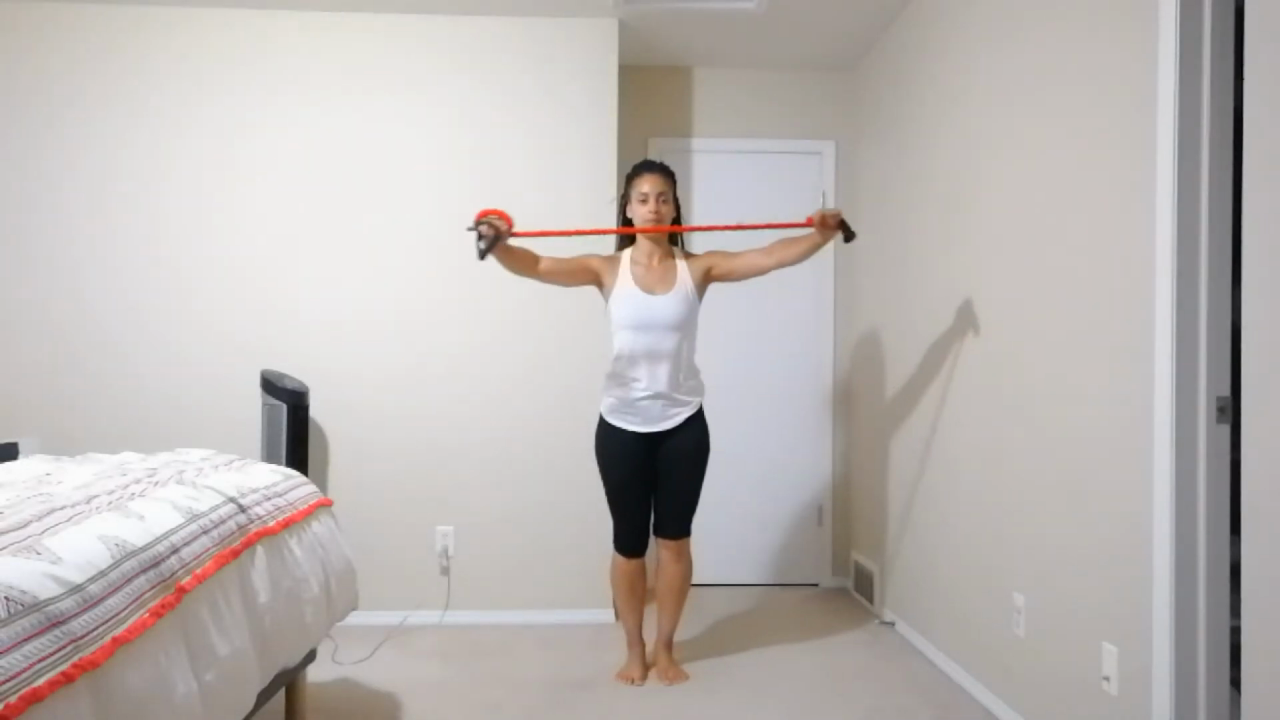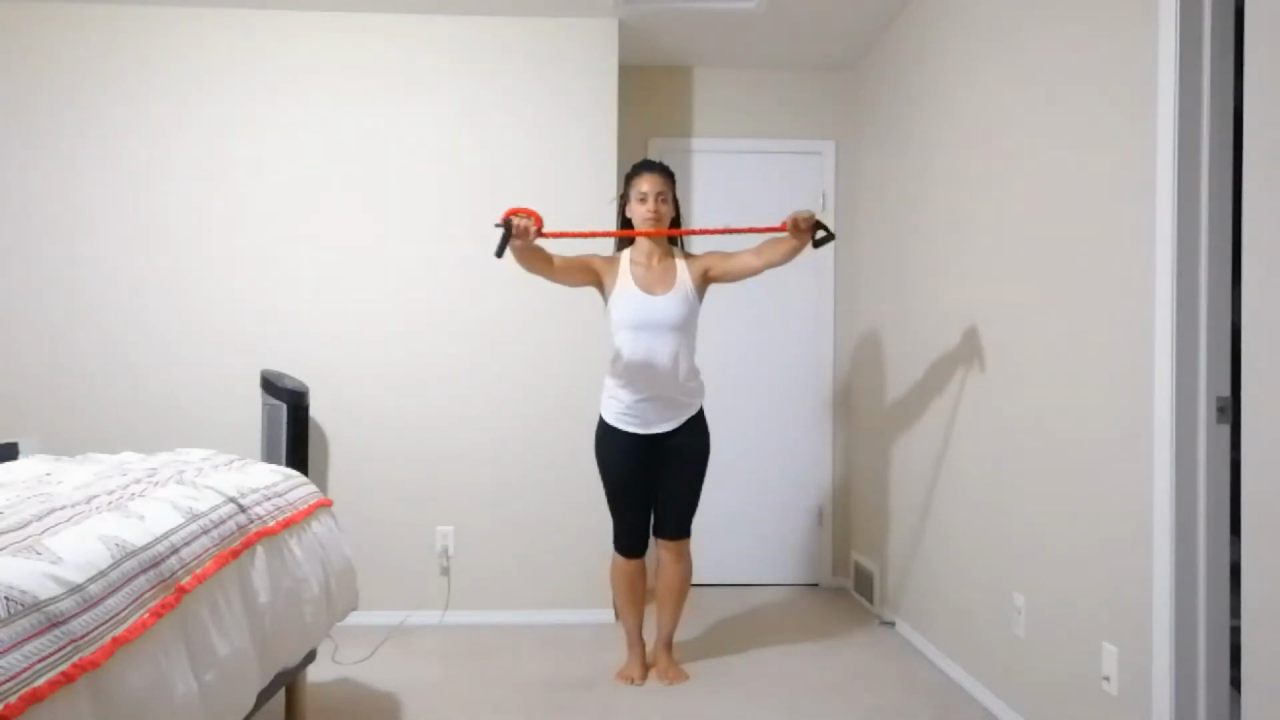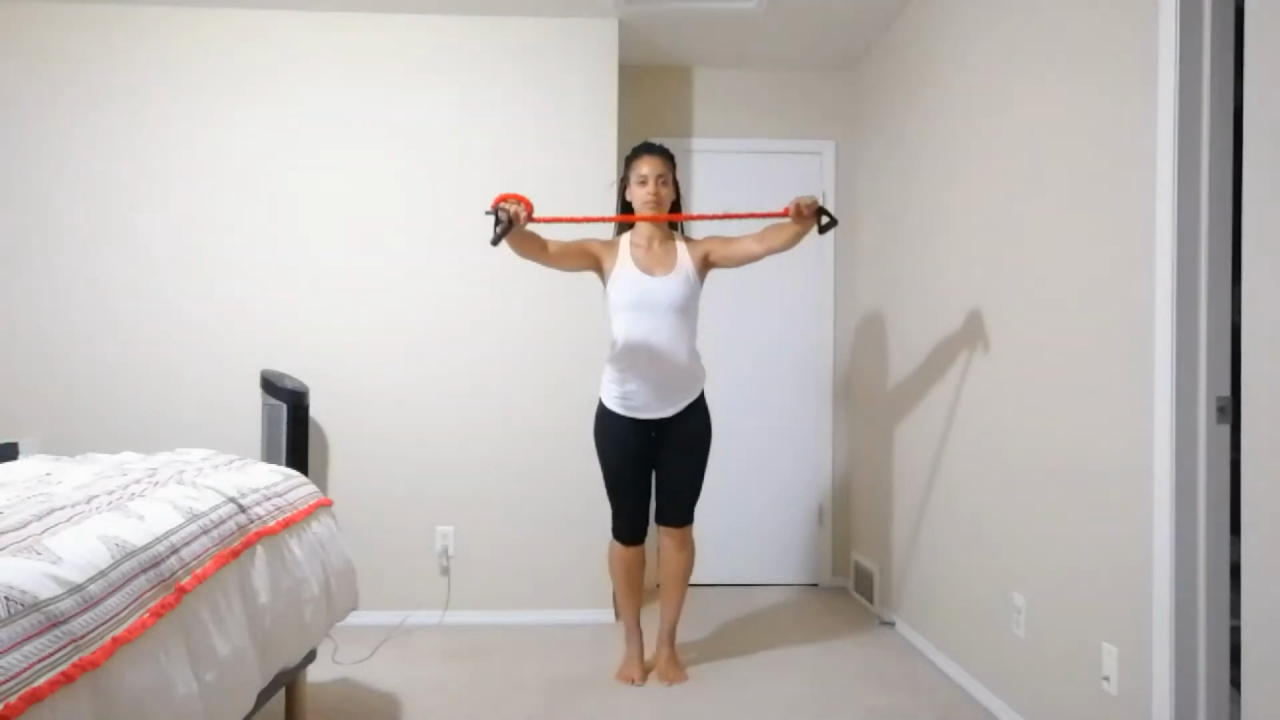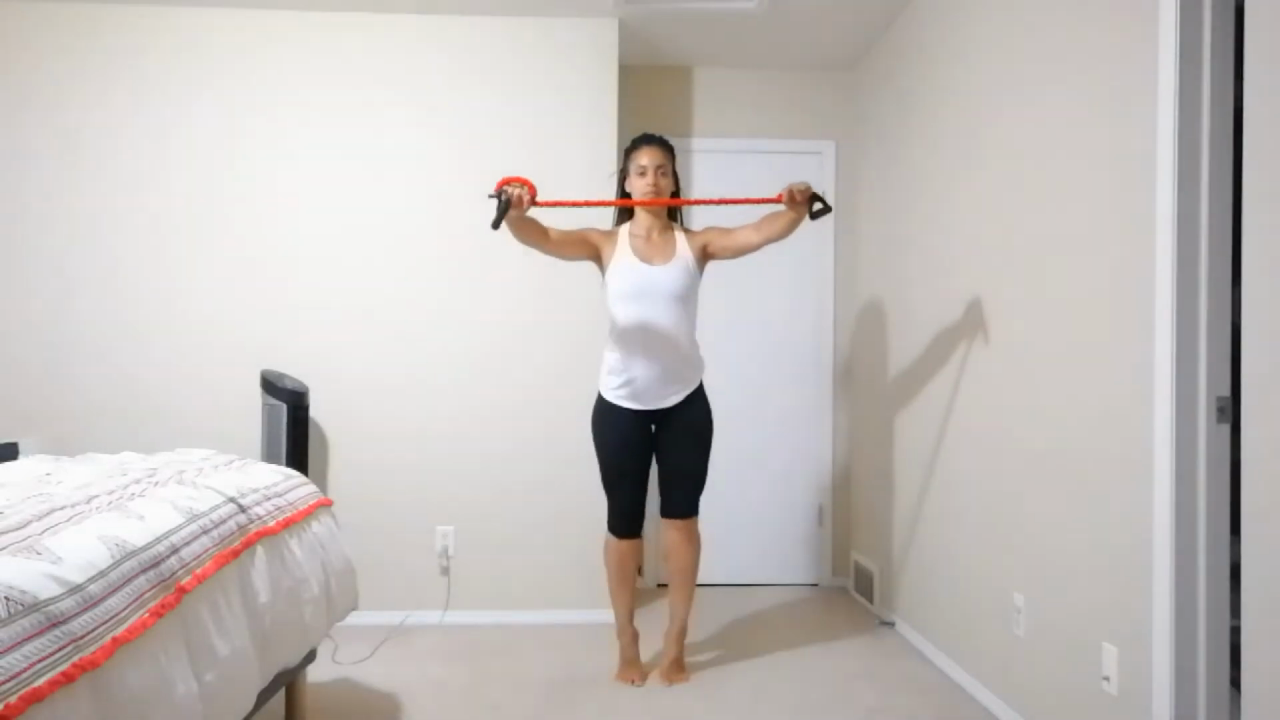
dt=0.3s
person 1, frame 1
left shoulder: (699, 268)
right shoulder: (606, 268)
left elbow: (772, 257)
right elbow: (535, 267)
left wrist: (821, 234)
right wrist: (499, 245)
left hip: (683, 424)
right hip: (623, 425)
left knee: (674, 539)
right knee: (628, 543)
left ankle: (665, 648)
right ankle: (634, 649)
person 1, frame 2
left shoulder: (698, 268)
right shoulder: (606, 268)
left elbow: (762, 258)
right elbow: (544, 265)
left wrist: (799, 237)
right wrist: (521, 242)
left hip: (684, 425)
right hip: (622, 426)
left knee: (674, 540)
right knee: (628, 542)
left ankle: (664, 648)
right ankle: (634, 649)
person 1, frame 3
left shoulder: (698, 253)
right shoulder: (606, 253)
left elbow: (764, 243)
right elbow: (540, 251)
left wrist: (802, 222)
right wrist: (514, 230)
left hip: (685, 411)
right hip: (621, 412)
left knee: (676, 526)
right knee: (628, 530)
left ankle: (667, 645)
right ankle: (633, 646)
person 1, frame 4
left shoulder: (697, 243)
right shoulder: (604, 243)
left elbow: (761, 233)
right elbow: (541, 238)
left wrist: (796, 210)
right wrist: (516, 214)
left hip: (684, 402)
right hip: (620, 403)
left knee: (681, 518)
right knee: (623, 523)
left ankle: (676, 642)
right ankle: (627, 643)
